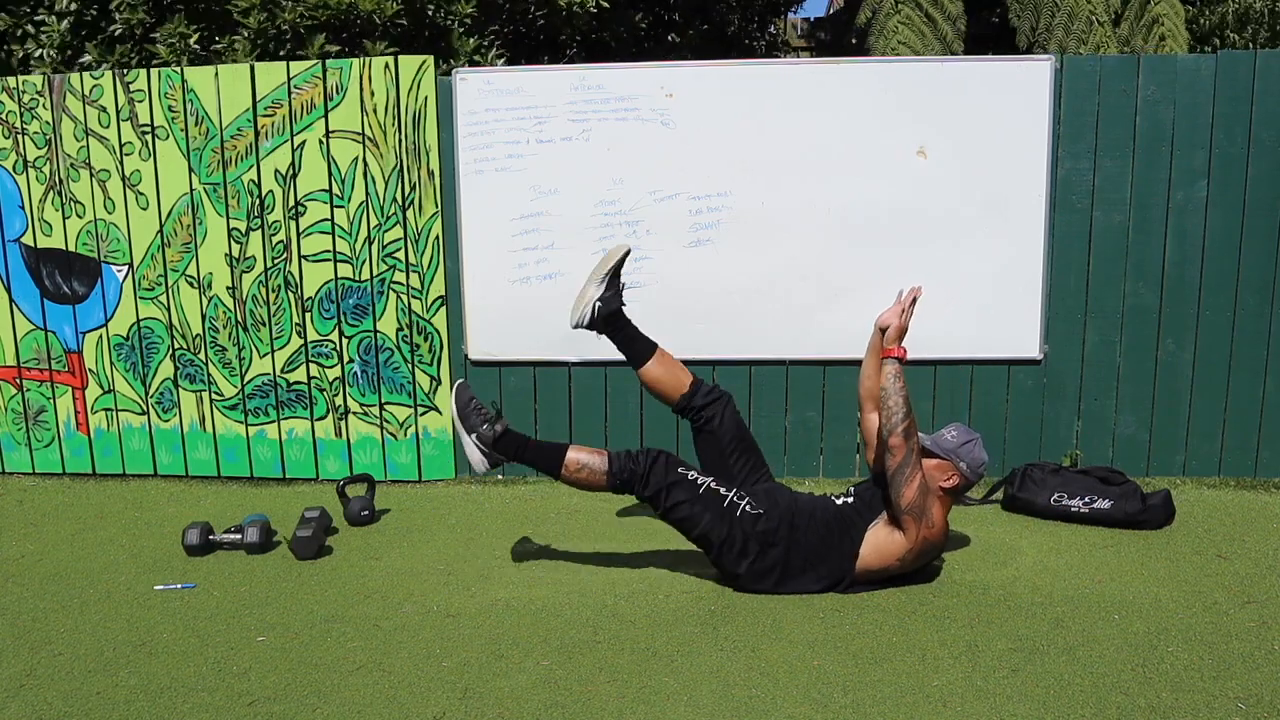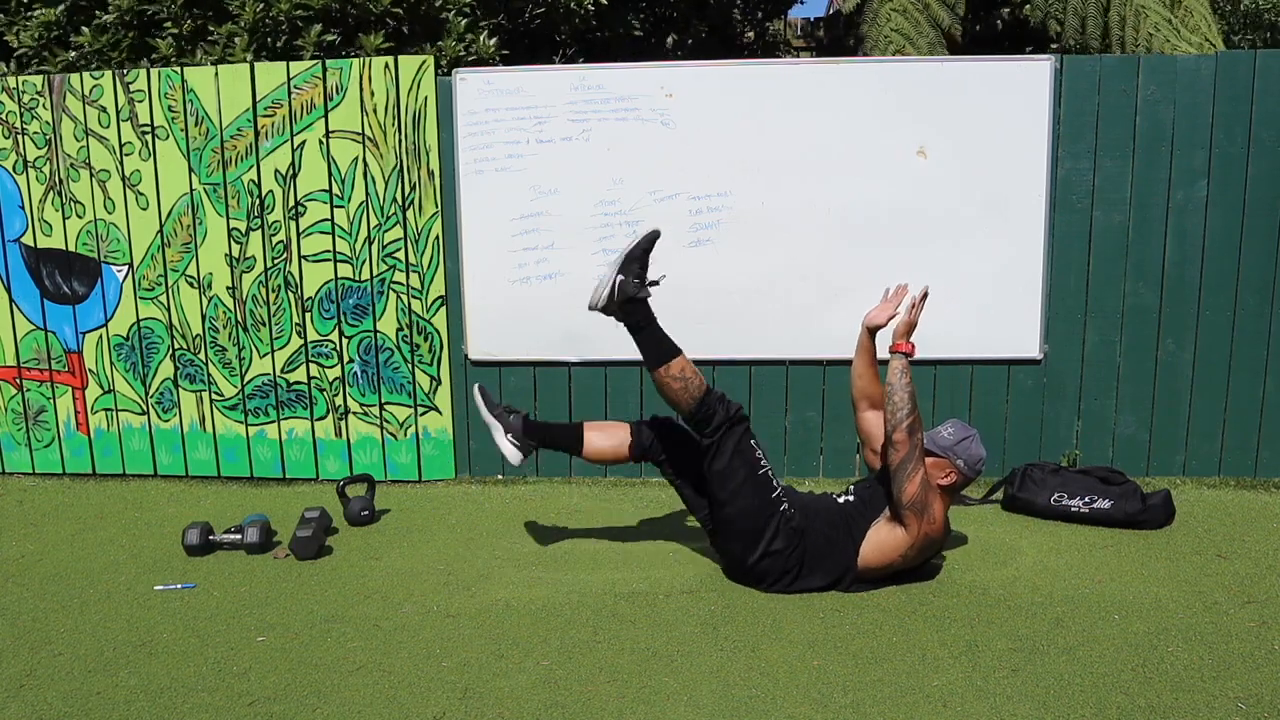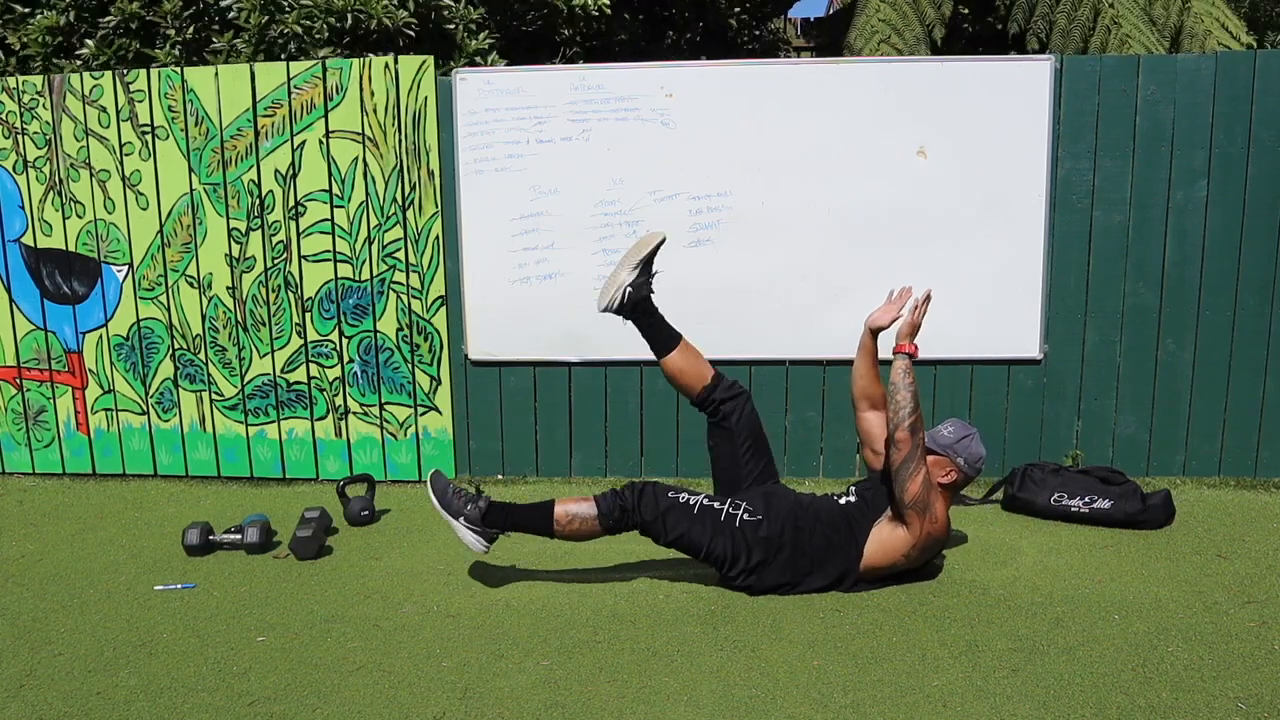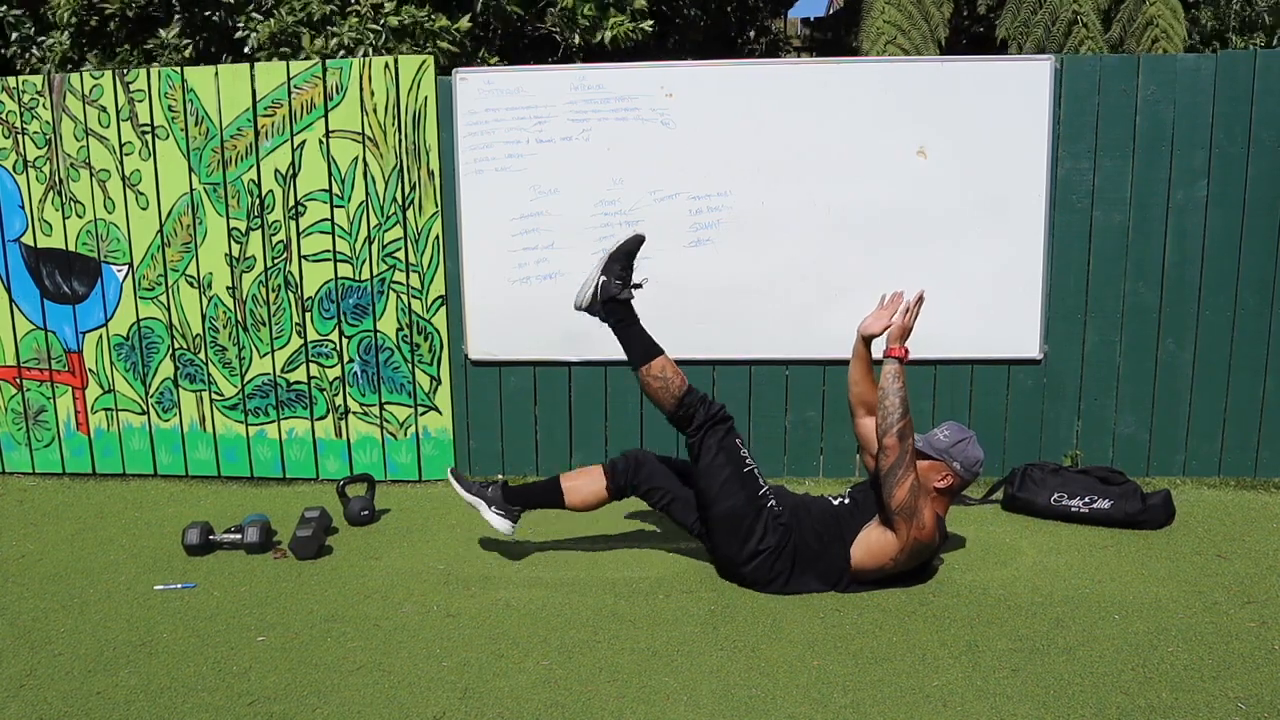
dt=0.5s
person 1, frame 1
left shoulder: (923, 529)
right shoulder: (898, 493)
left elbow: (897, 441)
right elbow: (871, 412)
left wrist: (892, 352)
right wrist: (876, 332)
left hip: (764, 551)
right hip: (772, 513)
left knee: (655, 470)
right knee: (708, 405)
left ankle: (504, 444)
right ankle: (611, 319)
person 1, frame 2
left shoulder: (925, 524)
right shoulder: (895, 482)
left elbow: (902, 440)
right elbow: (868, 408)
left wrist: (902, 348)
right wrist: (868, 332)
left hip: (770, 551)
right hip: (762, 529)
left knee: (723, 419)
right knee: (659, 435)
left ankle: (631, 306)
right ankle: (529, 433)
person 1, frame 3
left shoulder: (923, 525)
right shoulder: (892, 480)
left elbow: (904, 428)
right elbow: (863, 402)
left wrist: (905, 350)
right wrist: (871, 332)
left hip: (765, 549)
right hip: (761, 506)
left knee: (640, 502)
right knee: (728, 399)
left ankle: (494, 517)
right ankle: (639, 304)
person 1, frame 4
left shoulder: (918, 531)
right shoulder: (901, 495)
left elbow: (892, 446)
right elbow: (865, 413)
left wrist: (896, 352)
right wrist: (863, 339)
left hip: (763, 550)
right hip: (760, 526)
left knee: (707, 421)
right knee: (636, 466)
left ankle: (616, 307)
right ankle: (512, 500)
